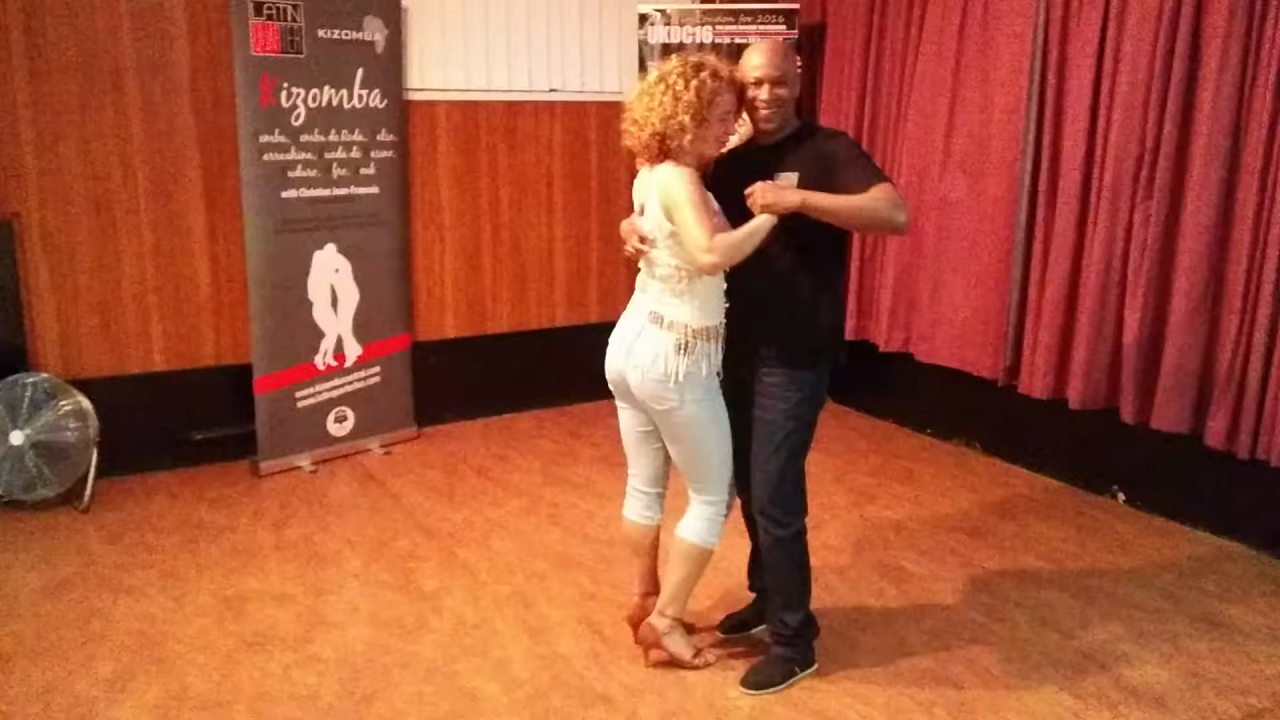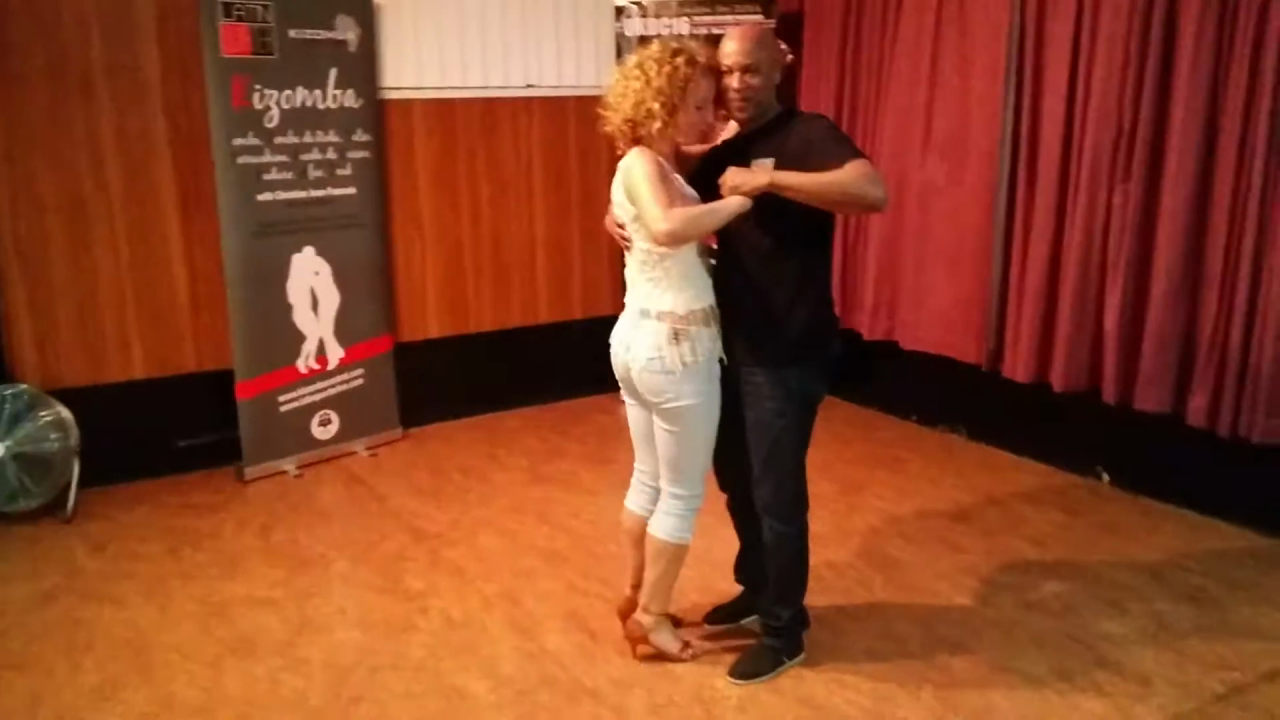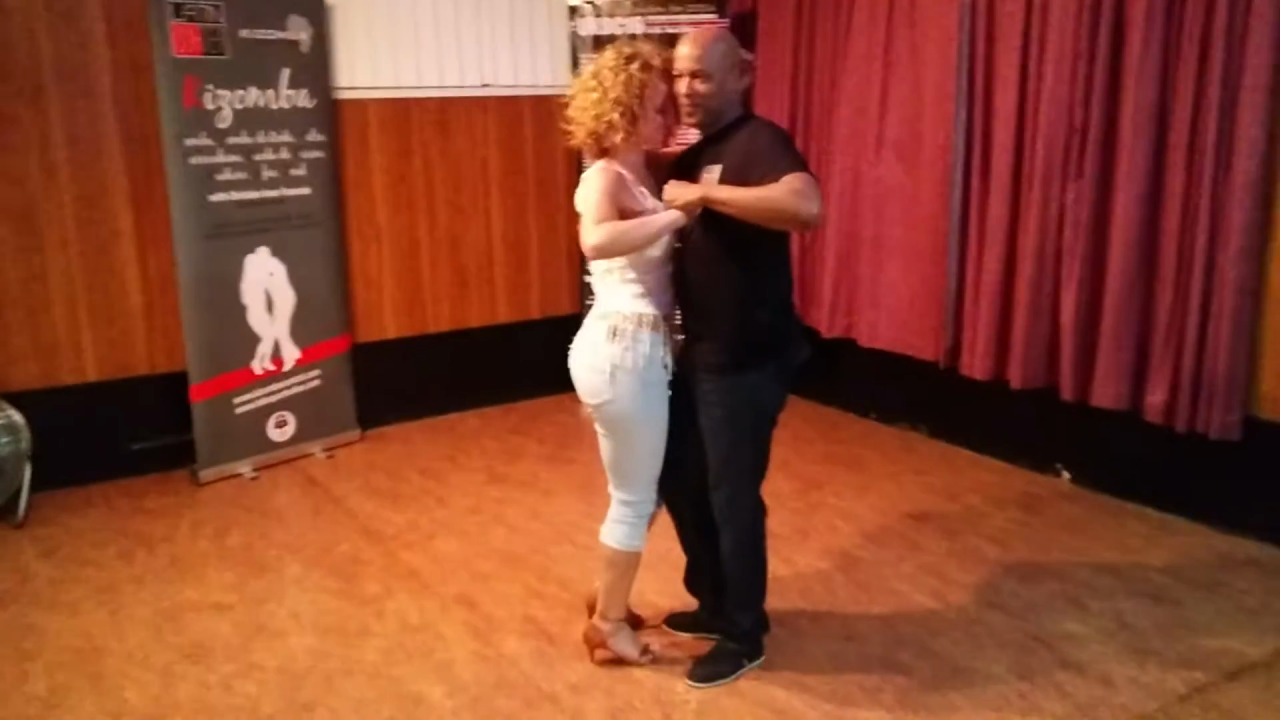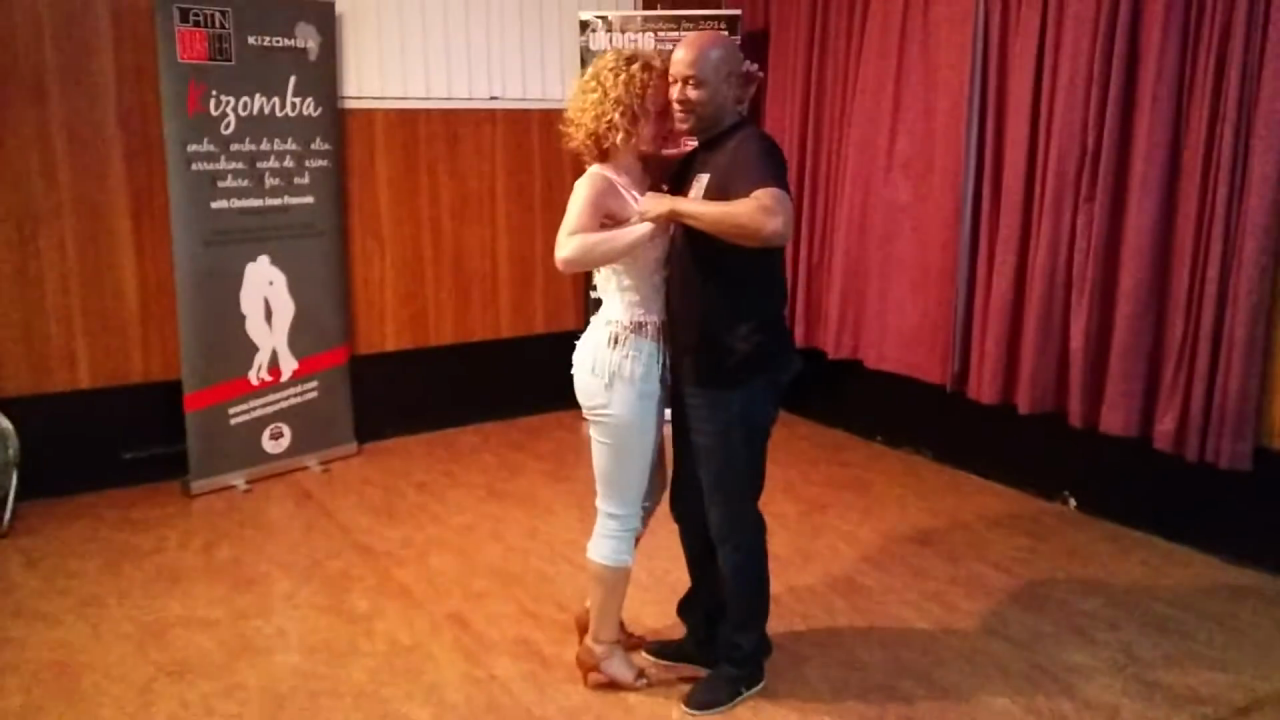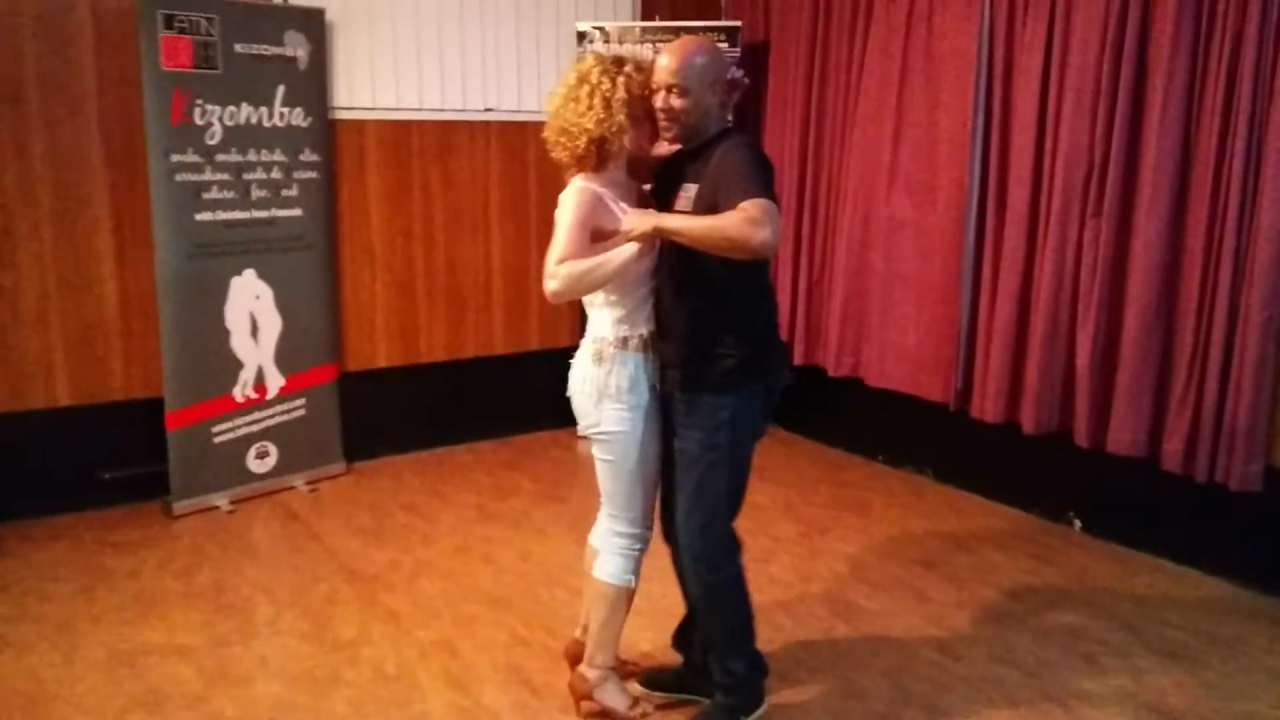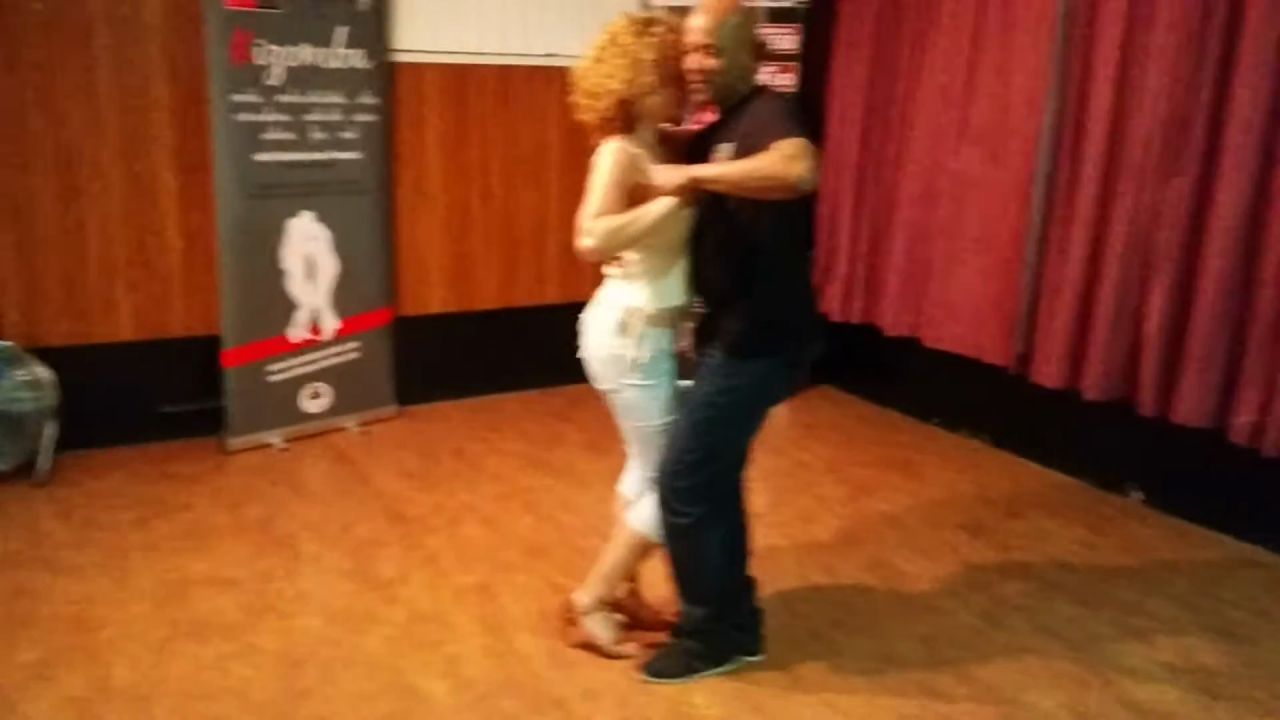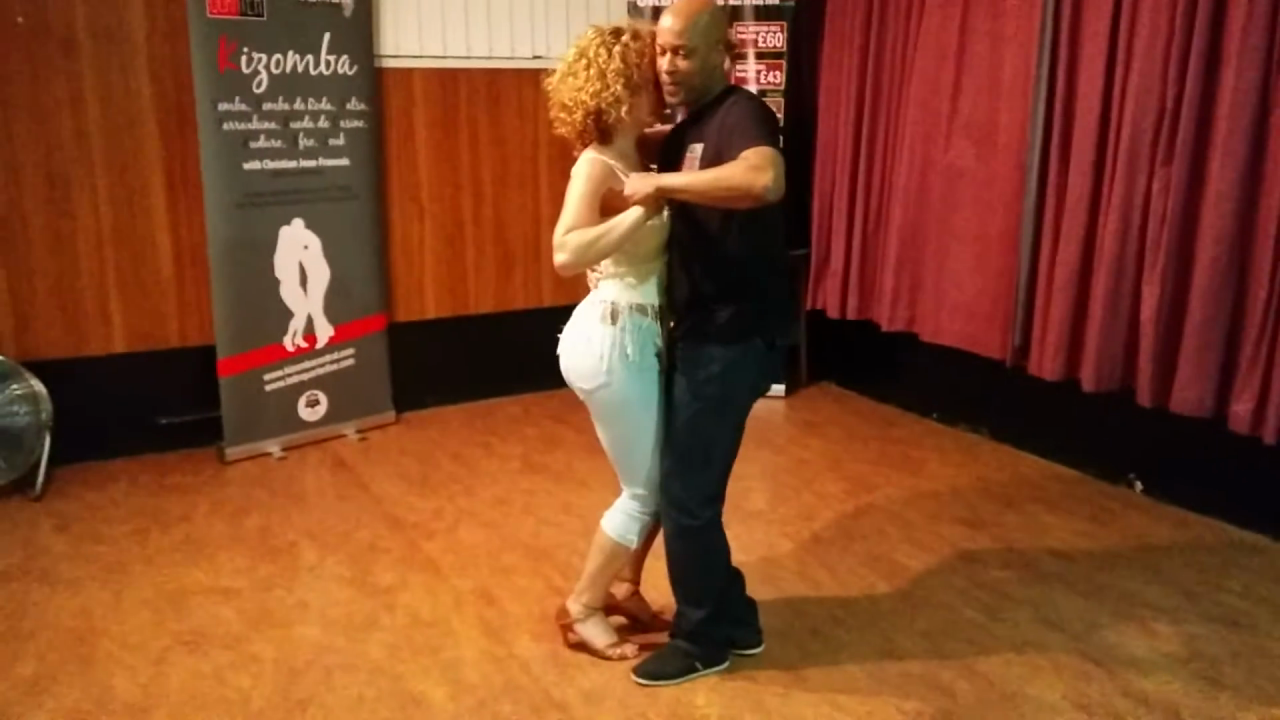
dt=0.5s
person 1, frame 1
left shoulder: (828, 151)
right shoulder: (732, 165)
left elbow: (894, 214)
left wrist: (798, 199)
right wrist: (637, 225)
left hip: (796, 356)
right hip: (741, 348)
left knee: (774, 495)
right knee: (748, 486)
left ankle: (793, 640)
right ankle: (767, 595)
person 1, frame 2
left shoulder: (807, 136)
right shoulder: (721, 156)
left elbow: (872, 191)
left wrist: (769, 180)
right wrist: (623, 217)
left hip: (790, 350)
right hip: (737, 343)
left knee: (776, 492)
right knee: (735, 478)
left ankle: (783, 631)
right ankle: (757, 587)
person 1, frame 3
left shoulder: (759, 142)
right shoulder: (694, 156)
left elbow: (807, 206)
left wrist: (706, 193)
left hip: (748, 357)
right hip: (701, 350)
left knee: (732, 497)
right knee: (678, 479)
left ankle: (743, 635)
right ankle: (715, 601)
person 1, frame 4
left shoulder: (749, 151)
right shoulder: (695, 159)
left elbow: (772, 223)
left wrist: (675, 206)
left hip: (739, 369)
right hip: (697, 364)
left knee: (731, 516)
right knee: (690, 506)
left ankle: (743, 660)
right ankle: (706, 633)
person 1, frame 5
left shoulder: (735, 160)
right shoulder: (677, 167)
left elbow: (760, 234)
left wrist: (659, 222)
left hip: (729, 380)
right hip: (686, 375)
left knee: (701, 535)
right knee: (682, 527)
right ankle: (702, 660)
person 1, frame 6
left shoulder: (768, 115)
right shoulder: (715, 133)
left elbow: (799, 170)
right elbow: (699, 222)
left wrist: (692, 174)
left hip: (760, 336)
right hip: (730, 331)
left knee: (683, 480)
right knee: (714, 479)
left ankle: (710, 632)
right ankle: (734, 621)
person 1, frame 7
left shoulder: (741, 115)
right shoulder: (685, 132)
left elbow: (765, 180)
left wrist: (662, 184)
left hip: (736, 334)
right hip: (702, 330)
left knee: (686, 491)
right knee: (685, 484)
left ankle: (704, 638)
right ankle: (731, 619)
person 2, frame 1
left shoulder: (652, 174)
right shoulder: (678, 180)
right elbow: (711, 255)
right wrist: (772, 213)
left hip: (630, 343)
right hip: (676, 359)
left knee: (645, 485)
right knee: (714, 496)
left ankle: (645, 602)
right ankle: (666, 619)
person 2, frame 2
left shoulder: (658, 163)
right shoulder: (642, 164)
right elbow: (668, 229)
right wrist: (741, 198)
left hip: (635, 337)
right hip: (674, 346)
left knee: (649, 477)
right knee: (683, 493)
left ankle: (636, 595)
right ankle: (651, 616)
person 2, frame 3
left shoulder: (642, 171)
right shoulder: (604, 178)
right elbow: (597, 241)
right wrist: (679, 212)
left hip: (638, 347)
right hip: (621, 350)
left knee: (648, 484)
right knee: (635, 497)
left ankle: (609, 599)
right ankle: (607, 624)
person 2, frame 4
left shoulder: (646, 177)
right shoulder: (599, 184)
right elbow: (567, 254)
right wrist: (652, 224)
left hip: (644, 353)
right hip: (621, 354)
left knee: (646, 495)
right knee: (621, 509)
left ankle: (598, 612)
right ankle: (601, 644)
person 2, frame 5
left shoulder: (630, 186)
right shoulder: (585, 196)
right elbow: (556, 282)
right wrist: (638, 243)
left hip: (636, 365)
right hip: (614, 369)
left knee: (619, 515)
right knee: (629, 527)
left ankle: (588, 638)
person 2, frame 6
left shoulder: (658, 149)
right shoulder: (620, 155)
right elbow: (591, 239)
right wrist: (675, 198)
left hip: (642, 328)
right hip: (631, 335)
left knee: (648, 467)
left ankle: (618, 588)
right ankle: (589, 602)
person 2, frame 7
left shoulder: (639, 157)
right shoulder: (596, 167)
right elbow: (566, 254)
right wrist: (644, 208)
left hip: (631, 337)
right hip: (613, 338)
left knee: (660, 477)
right knee: (644, 491)
left ankle: (622, 588)
right ankle: (581, 609)
